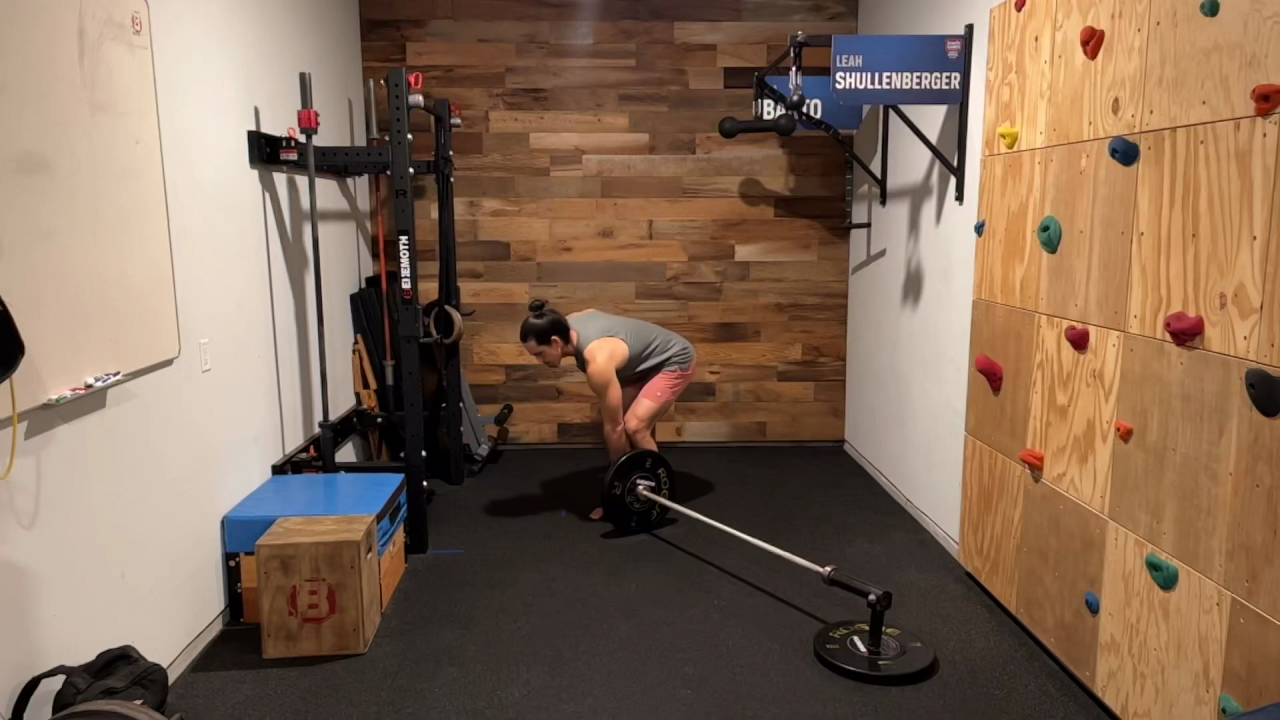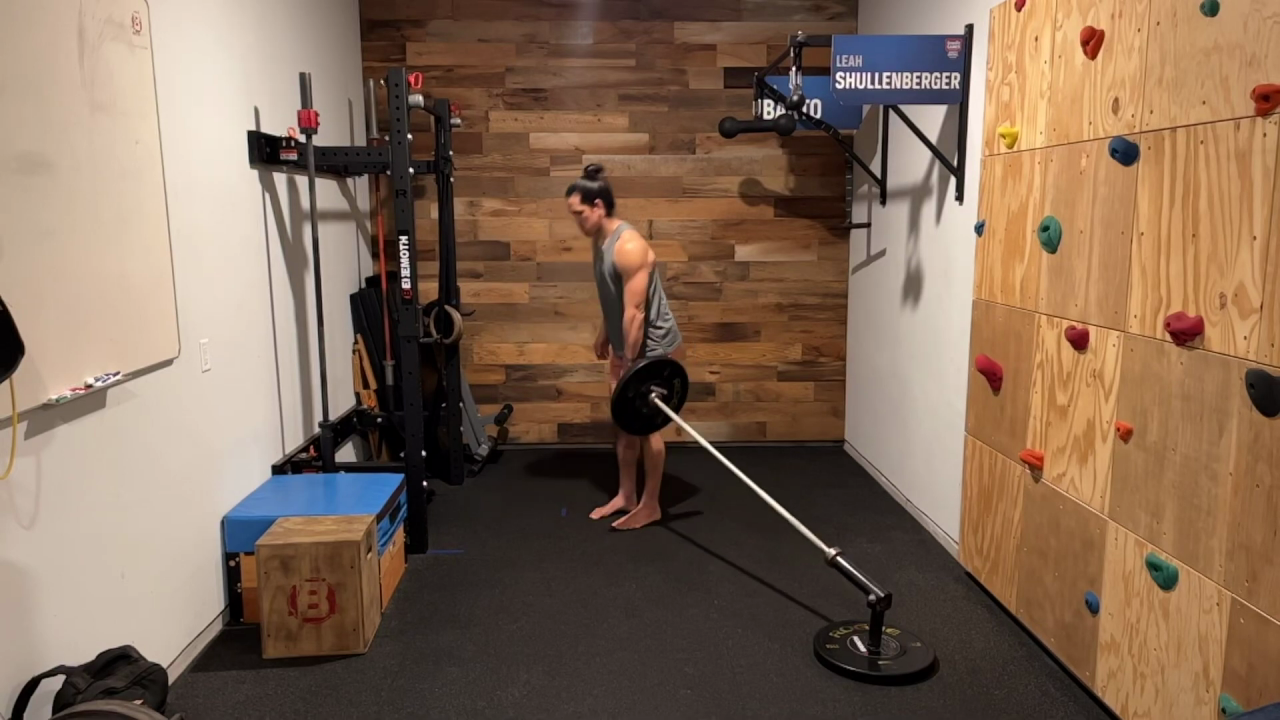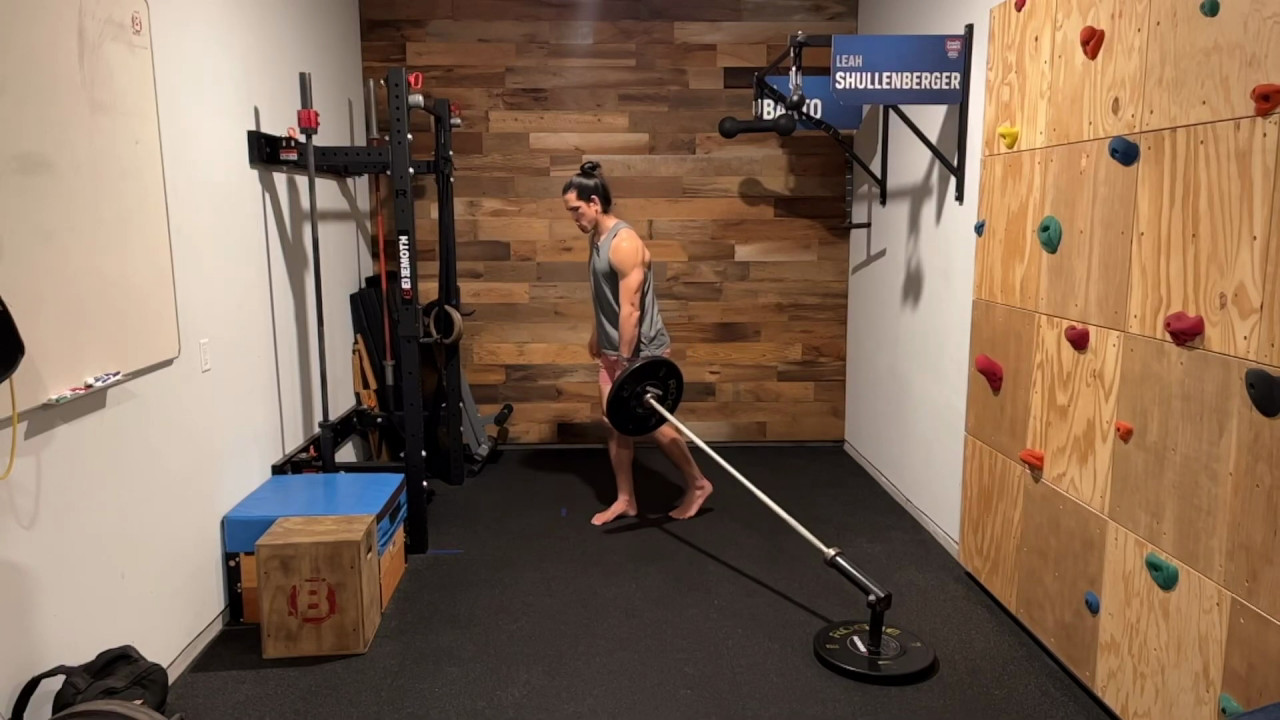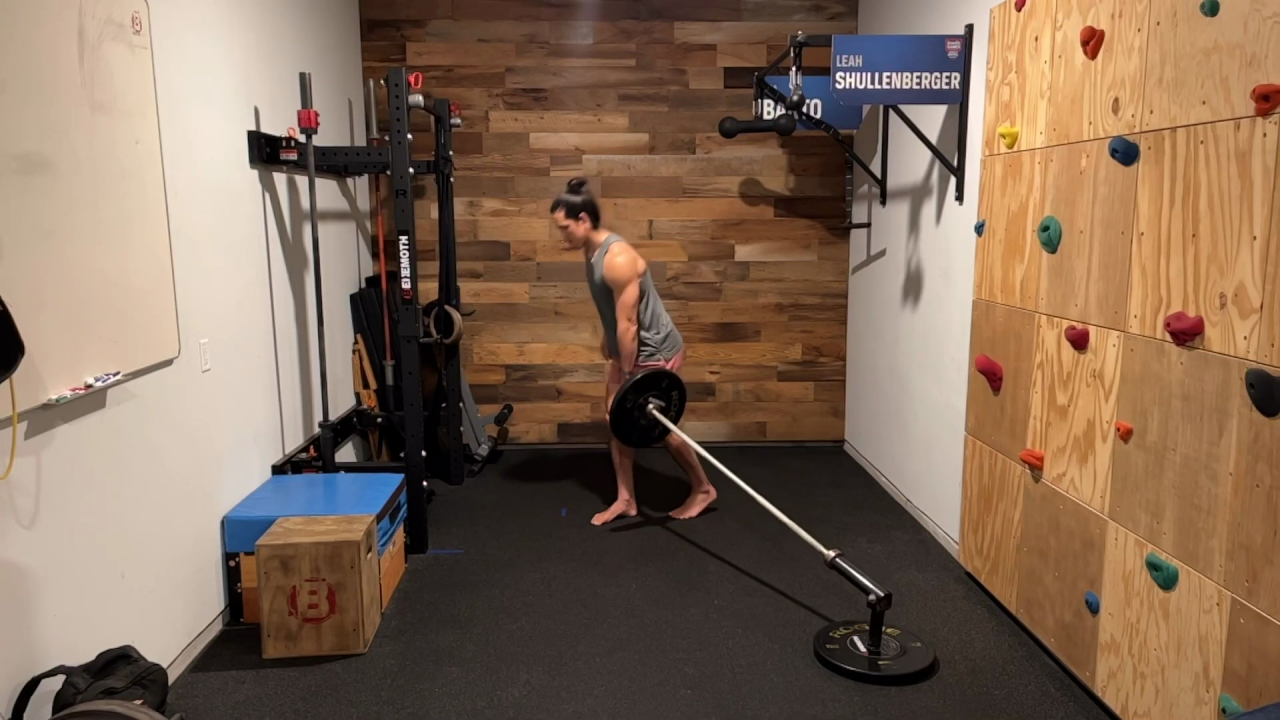
dt=1s
person 1, frame 1
left shoulder: (597, 361)
right shoulder: (570, 323)
left elbow: (615, 426)
left hip: (674, 361)
right hip: (648, 359)
left knee: (635, 424)
right knee: (612, 419)
person 1, frame 2
left shoulder: (629, 246)
right shoulder: (601, 241)
left elbow: (636, 312)
left wrist: (631, 364)
right wrist: (603, 336)
left hip: (653, 349)
right hip: (625, 346)
left ankle: (650, 505)
right ankle: (626, 495)
person 1, frame 3
left shoulder: (624, 244)
right shoulder: (596, 238)
left elbow: (630, 309)
left wrist: (627, 363)
right wrist: (596, 335)
left hip: (642, 350)
right hip: (613, 349)
right knee: (615, 424)
left ankle: (698, 484)
right ankle: (625, 499)
person 1, frame 4
left shoulder: (617, 259)
right shoulder: (593, 251)
left elbow: (628, 323)
left wrist: (628, 377)
right wrist: (607, 340)
left hip: (657, 350)
right hip: (629, 350)
left ankle: (704, 489)
right ankle: (626, 499)
